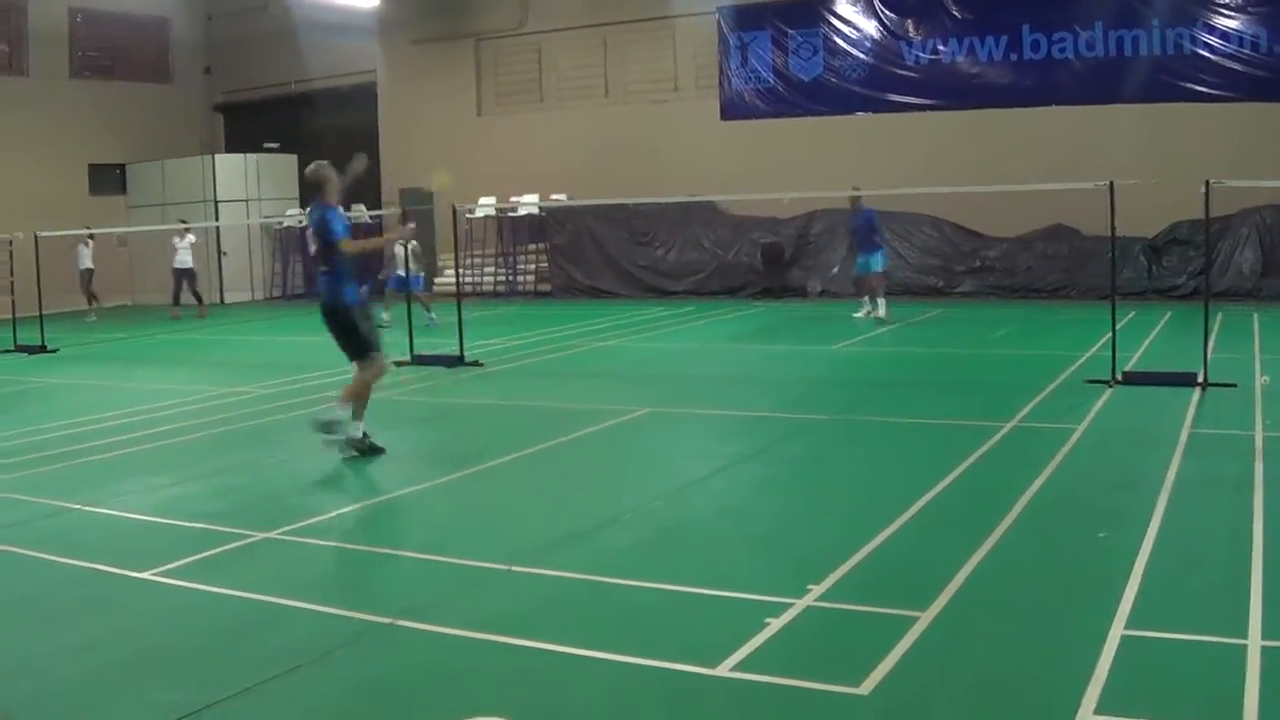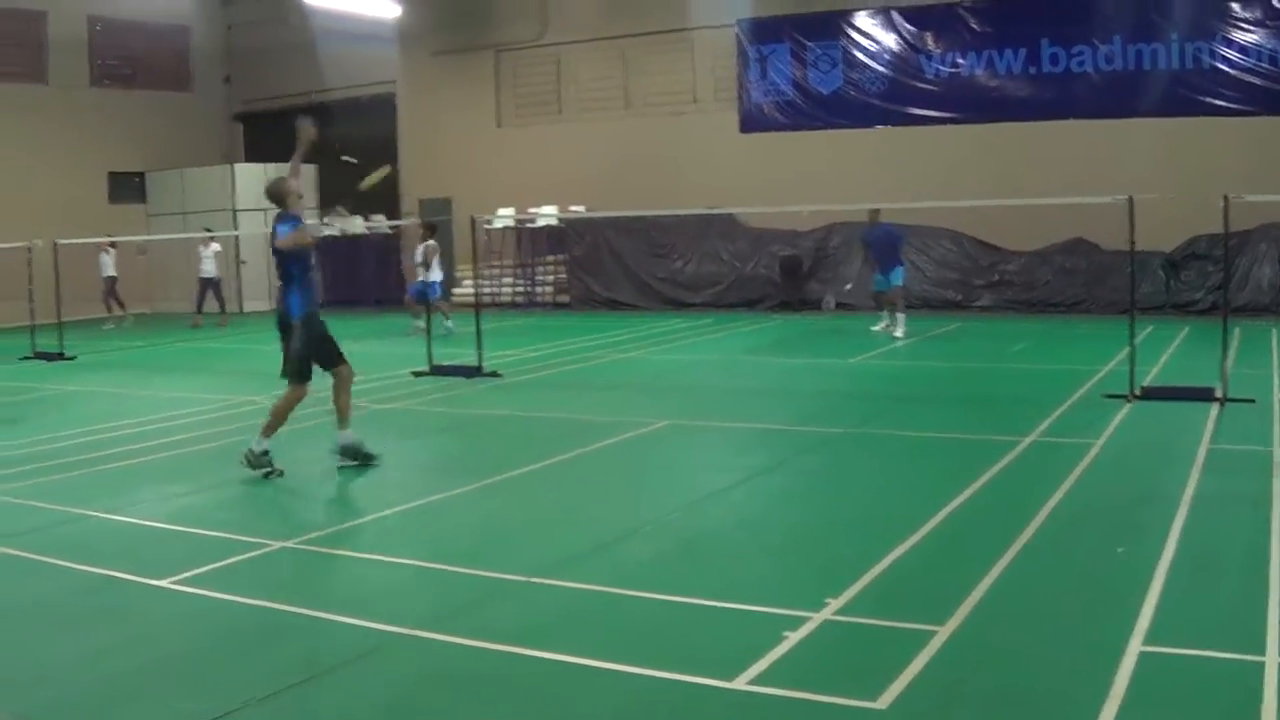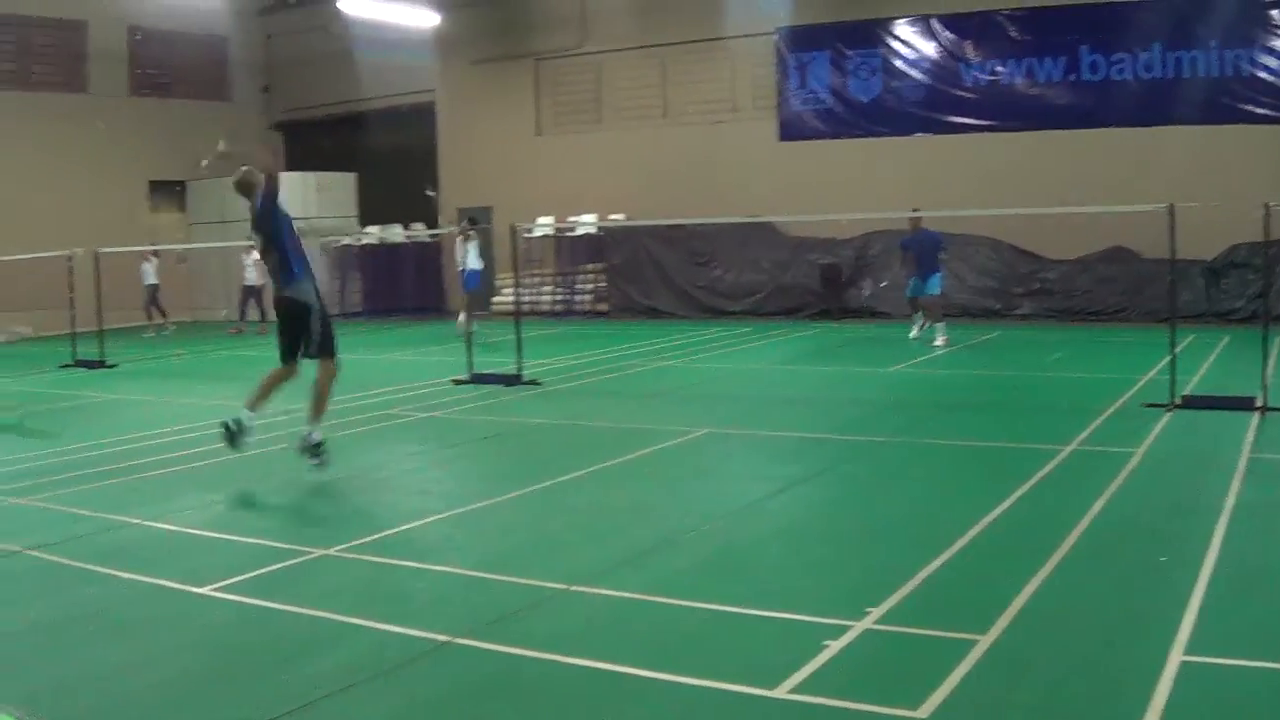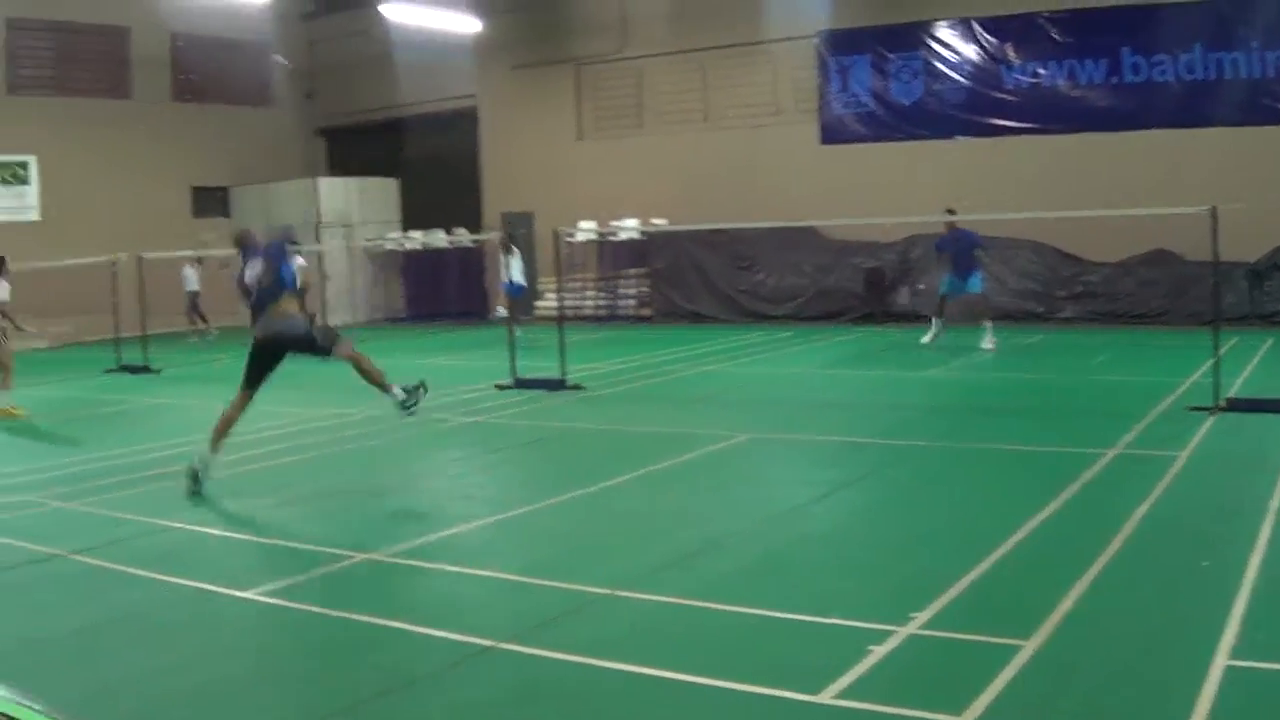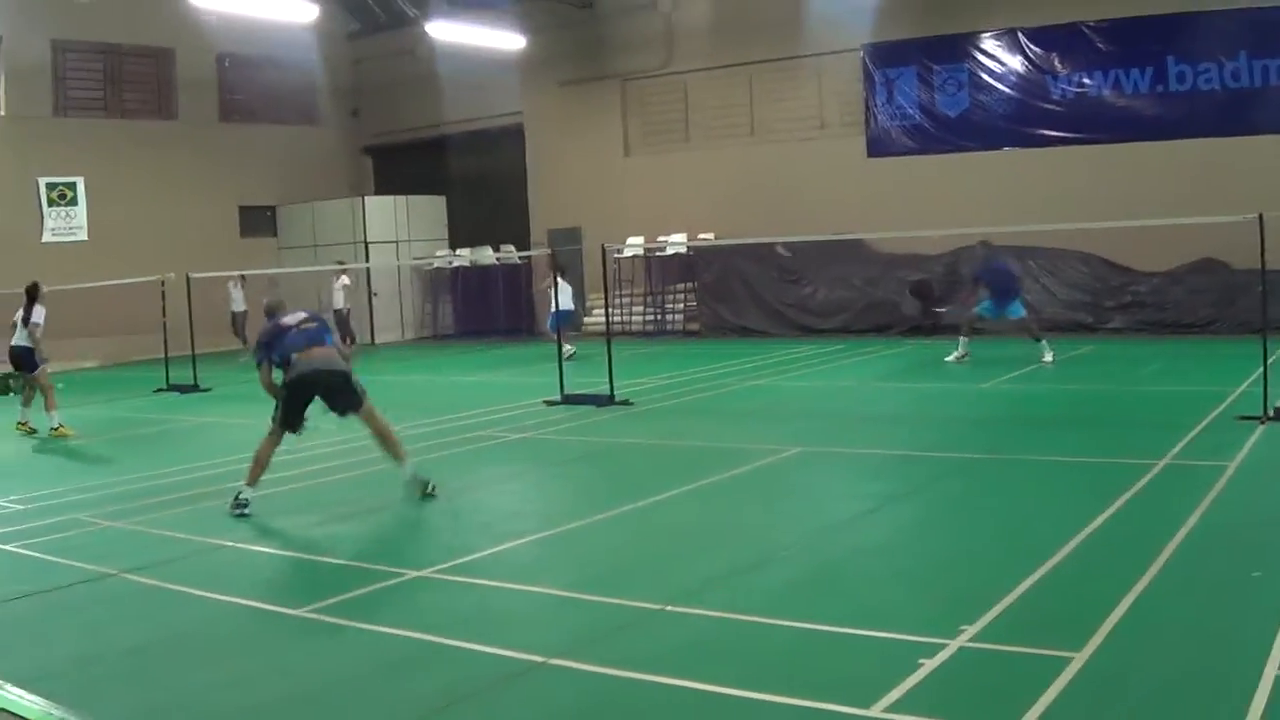
dt=0.2s
person 1, frame 1
left shoulder: (319, 211)
right shoulder: (330, 214)
left elbow: (336, 191)
right elbow: (349, 249)
left wrist: (351, 173)
right wrist: (388, 239)
left hip: (332, 300)
right hip: (345, 299)
left knee: (365, 364)
right knee: (374, 363)
left ankle: (356, 433)
right ankle: (334, 417)
person 1, frame 2
left shoulder: (290, 219)
right shoulder: (285, 224)
left elbow: (292, 177)
right elbow: (283, 244)
left wrist: (302, 144)
right wrist: (312, 232)
left hip: (306, 312)
right hip: (296, 315)
left knee: (343, 372)
right knee: (298, 389)
left ankle: (346, 442)
right ankle: (257, 448)
person 1, frame 3
left shoulder: (263, 215)
right shoulder: (264, 207)
right elbow: (271, 175)
left hip: (286, 295)
right hip: (301, 292)
left knee: (287, 369)
right knee: (328, 365)
left ankle: (243, 420)
right ankle: (313, 436)
person 1, frame 4
left shoulder: (242, 275)
right shoulder: (271, 250)
left hip: (264, 334)
right hip: (291, 325)
left knee: (242, 399)
right knee: (349, 351)
left ankle: (203, 463)
right ankle: (400, 396)
person 1, frame 5
left shoulder: (265, 335)
right shoulder: (313, 318)
left elbow: (266, 382)
right elbow: (345, 354)
left wrist: (284, 399)
left hip: (299, 374)
right hip: (330, 367)
left knee: (274, 435)
right knee: (370, 416)
left ankle: (244, 495)
right ankle: (411, 475)
